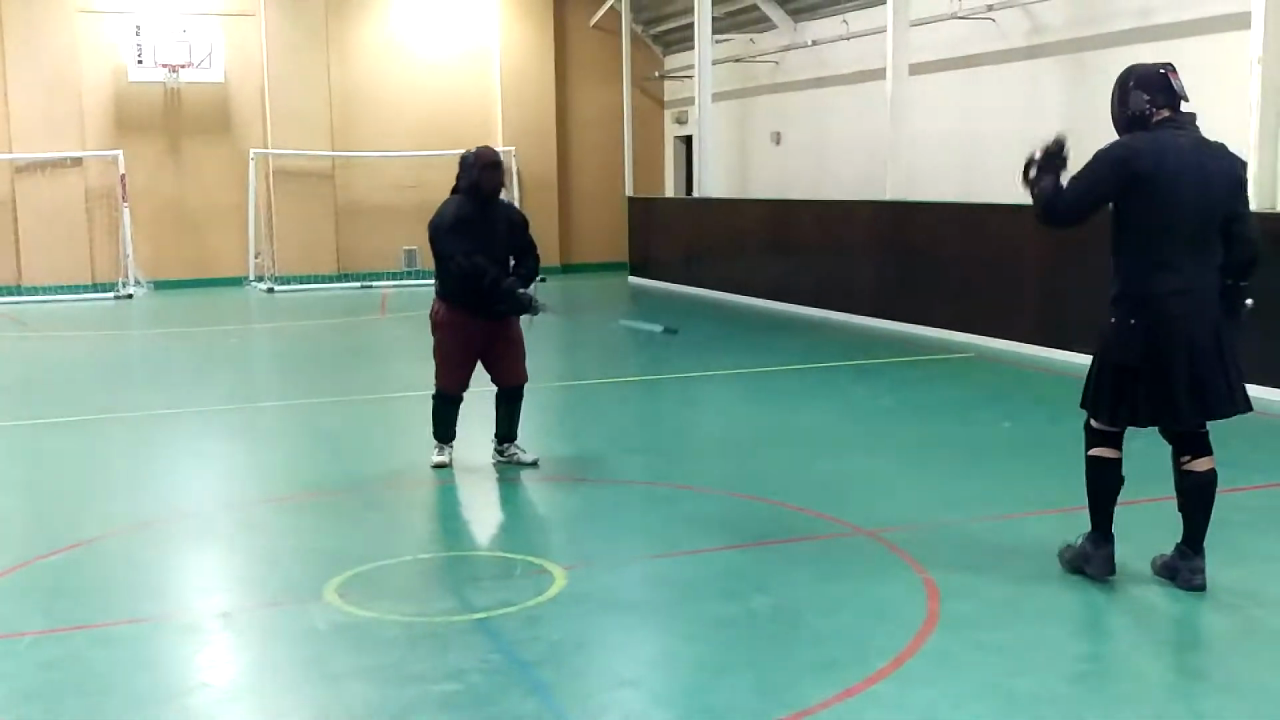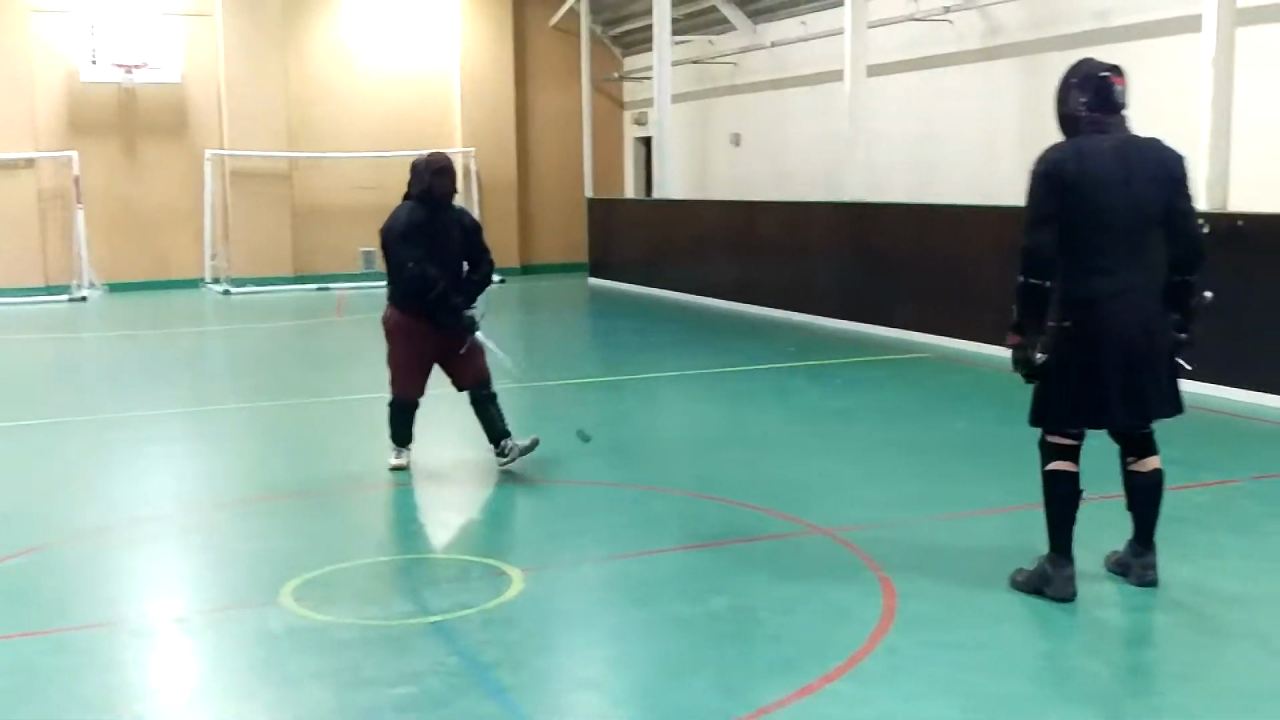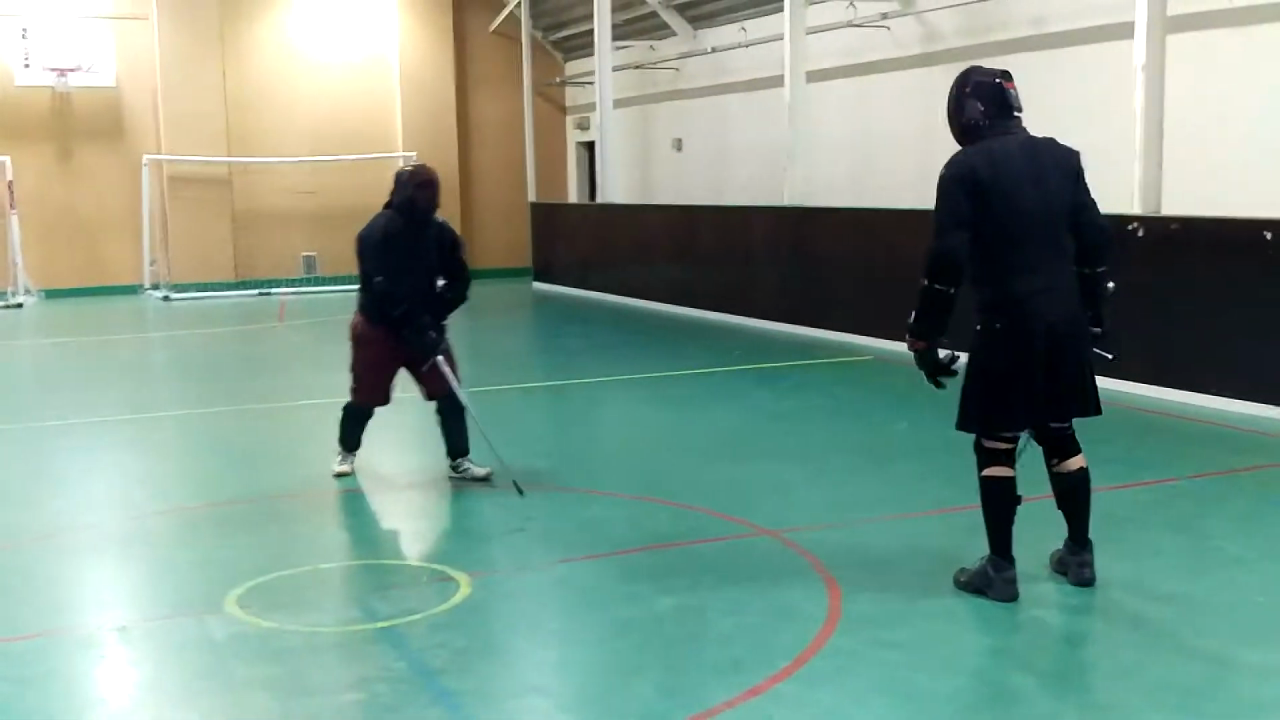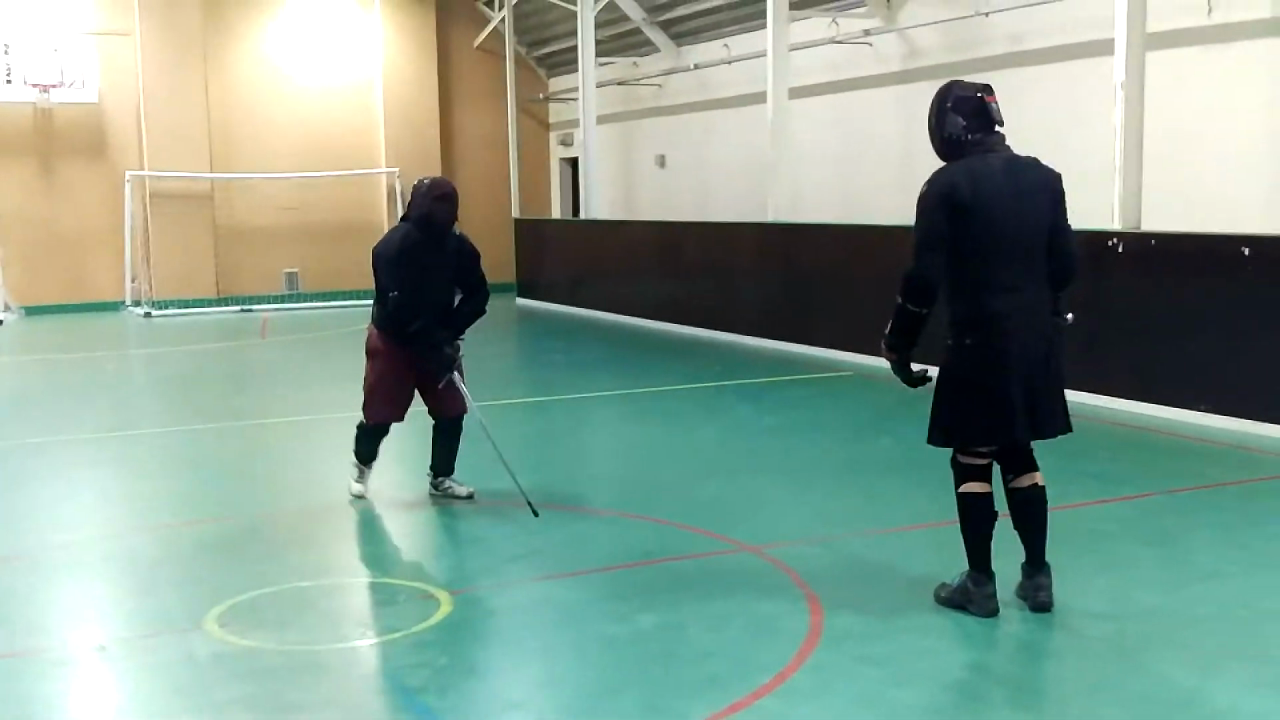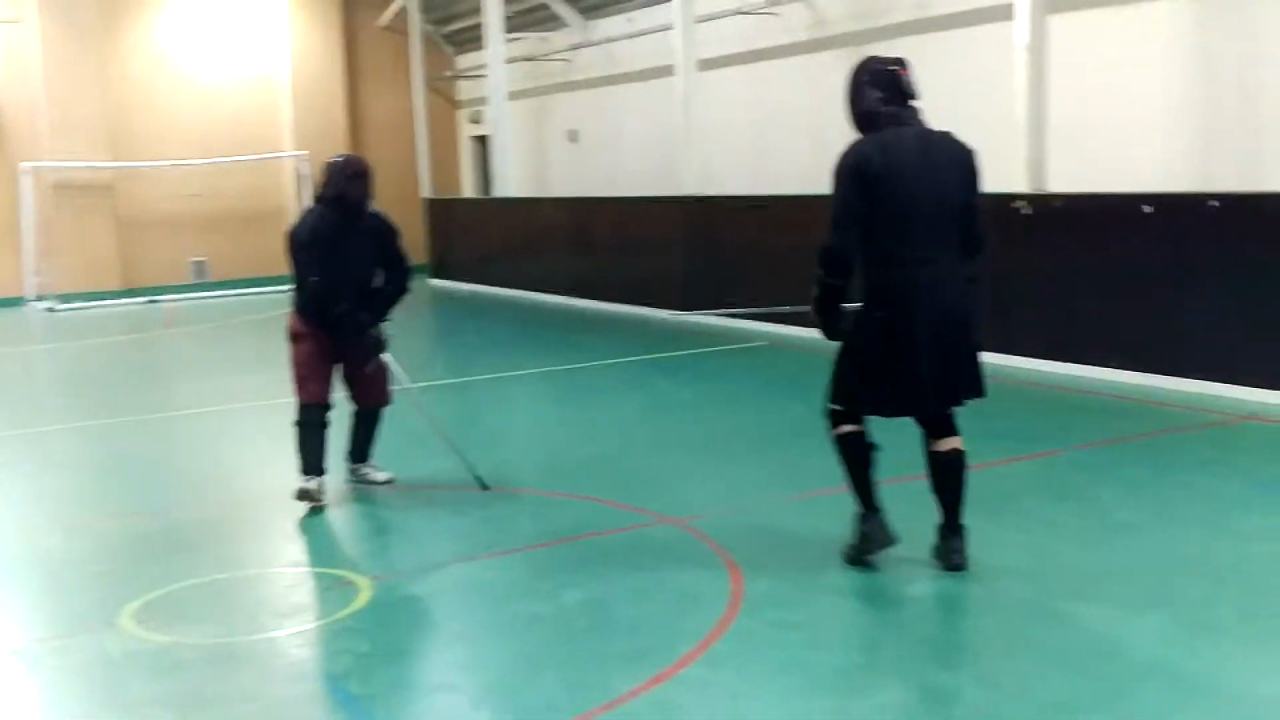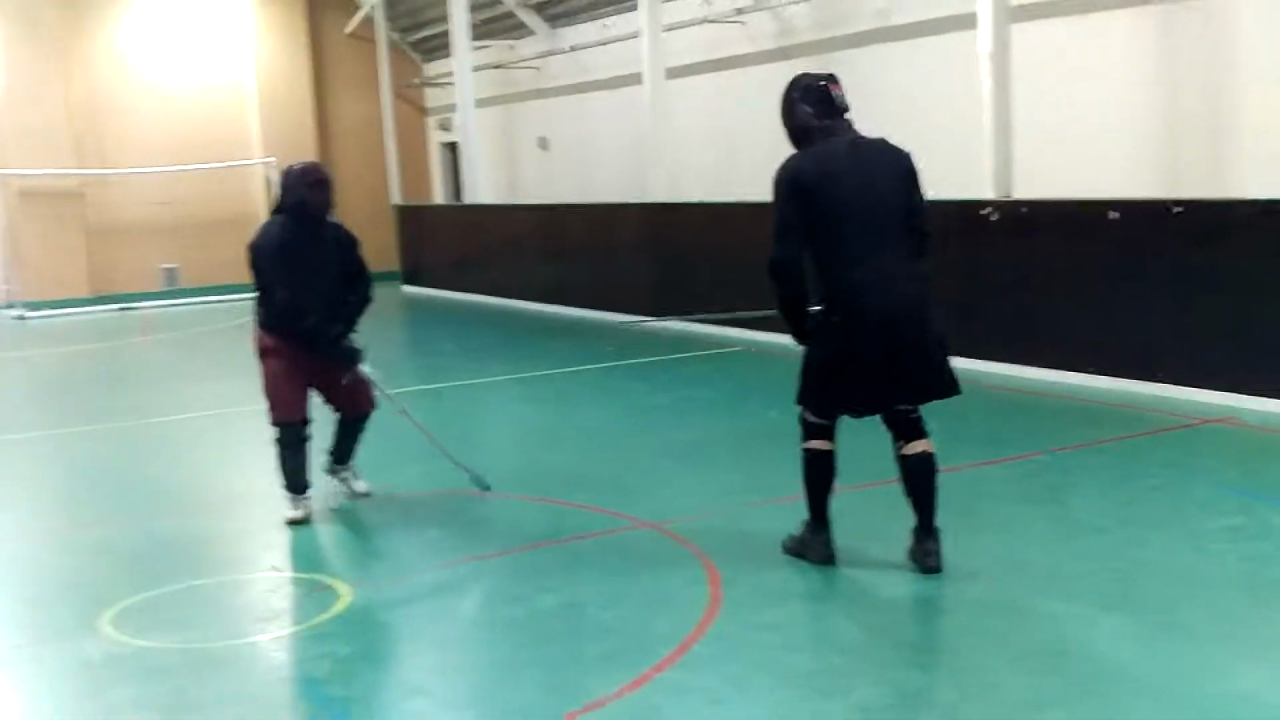
dt=0.3s
person 1, frame 1
left shoulder: (1130, 153)
right shoulder: (1226, 163)
left elbow: (1062, 211)
right elbow: (1243, 253)
left wrist: (1043, 174)
right wrist: (1223, 316)
left hip: (1144, 320)
right hip: (1203, 323)
left knee: (1105, 427)
right knee: (1191, 437)
left ankle: (1100, 544)
right ankle: (1190, 558)
person 1, frame 2
left shoulder: (1060, 161)
right shoulder: (1163, 160)
left elbow: (1038, 254)
right elbow: (1189, 248)
left wrist: (1024, 332)
right wrist: (1178, 317)
left hip: (1085, 323)
right hip: (1145, 322)
left knee: (1060, 442)
right knee: (1137, 437)
left ankle: (1059, 564)
right ankle: (1143, 554)
person 1, frame 3
left shoulder: (968, 167)
right shoulder: (1061, 157)
left elbow: (948, 259)
right elbow: (1095, 242)
left wrist: (923, 333)
right wrist: (1092, 312)
left hip: (1008, 324)
right hip: (1065, 320)
left knee: (996, 445)
right knee: (1060, 436)
left ankle: (1000, 568)
right ankle: (1079, 553)
person 1, frame 4
left shoulder: (948, 184)
right shoulder: (1042, 178)
left elbow: (925, 276)
right elbow: (1063, 265)
left wrist: (898, 343)
left hip: (980, 340)
right hip: (1035, 338)
left knee: (972, 462)
right knee: (1020, 456)
left ankle: (980, 583)
right ankle: (1037, 574)
person 1, frame 5
left shoulder: (862, 157)
right shoulder: (956, 152)
left elbow: (841, 246)
right elbow: (972, 238)
left wrist: (827, 308)
left hip: (892, 309)
right hip: (950, 307)
left knee: (845, 410)
right knee: (939, 419)
left ankle: (872, 517)
right ankle: (952, 536)
person 1, frame 6
left shoulder: (799, 170)
right shoulder: (893, 157)
left elbow: (786, 256)
right elbow: (920, 237)
left wrist: (795, 315)
left hip: (848, 313)
right hip: (905, 307)
left knee: (817, 422)
right knee: (907, 421)
left ankle: (817, 533)
right ankle: (926, 539)
person 2, frame 1
left shoulder: (507, 213)
right shoulder: (449, 216)
left elbow: (528, 257)
right elbow: (466, 265)
left wrist: (516, 286)
right wrist: (509, 290)
left hip: (500, 312)
right hip: (457, 312)
left knee: (513, 381)
right knee: (450, 386)
left ankle: (504, 444)
right ankle: (443, 444)
person 2, frame 2
left shoulder: (461, 219)
right shoulder: (402, 222)
left elbow: (482, 265)
right elbow: (413, 275)
left wrist: (462, 302)
right wrist: (449, 305)
left hip: (454, 317)
right hip: (410, 318)
left knee: (479, 381)
right knee: (407, 391)
left ankle: (503, 444)
right ankle: (401, 446)
person 2, frame 3
left shoulder: (441, 232)
right shoulder: (380, 232)
left elbow: (458, 281)
right elbow: (380, 288)
left wrist: (432, 320)
right wrist: (413, 326)
left hip: (425, 327)
right hip: (379, 326)
left knee: (448, 393)
right knee: (365, 396)
left ankle: (459, 460)
right ankle: (347, 452)
person 2, frame 4
left shoulder: (459, 246)
right shoulder: (394, 245)
left elbow: (476, 296)
right elbow: (394, 303)
left wrist: (449, 334)
right wrist: (429, 342)
left hip: (438, 341)
right hip: (393, 341)
left knee: (452, 412)
right knee: (379, 414)
left ankle: (441, 477)
right ankle: (362, 468)
person 2, frame 5
left shoulder: (376, 226)
right shoulder: (310, 229)
left elbow: (398, 276)
right elbow: (315, 289)
left wrist: (372, 316)
right wrist: (352, 324)
left hip: (359, 327)
right hip: (314, 326)
left knee: (373, 399)
right knee: (313, 403)
left ankle: (359, 464)
right ankle: (312, 476)
person 2, frame 6
left shoulder: (336, 235)
right shoulder: (272, 240)
left elbow: (359, 284)
right elbow: (284, 302)
left wrist: (340, 326)
right wrist: (326, 336)
left hip: (327, 338)
right hip: (284, 341)
left knee: (359, 404)
right knee: (290, 420)
left ankle: (340, 463)
right ankle: (298, 495)
